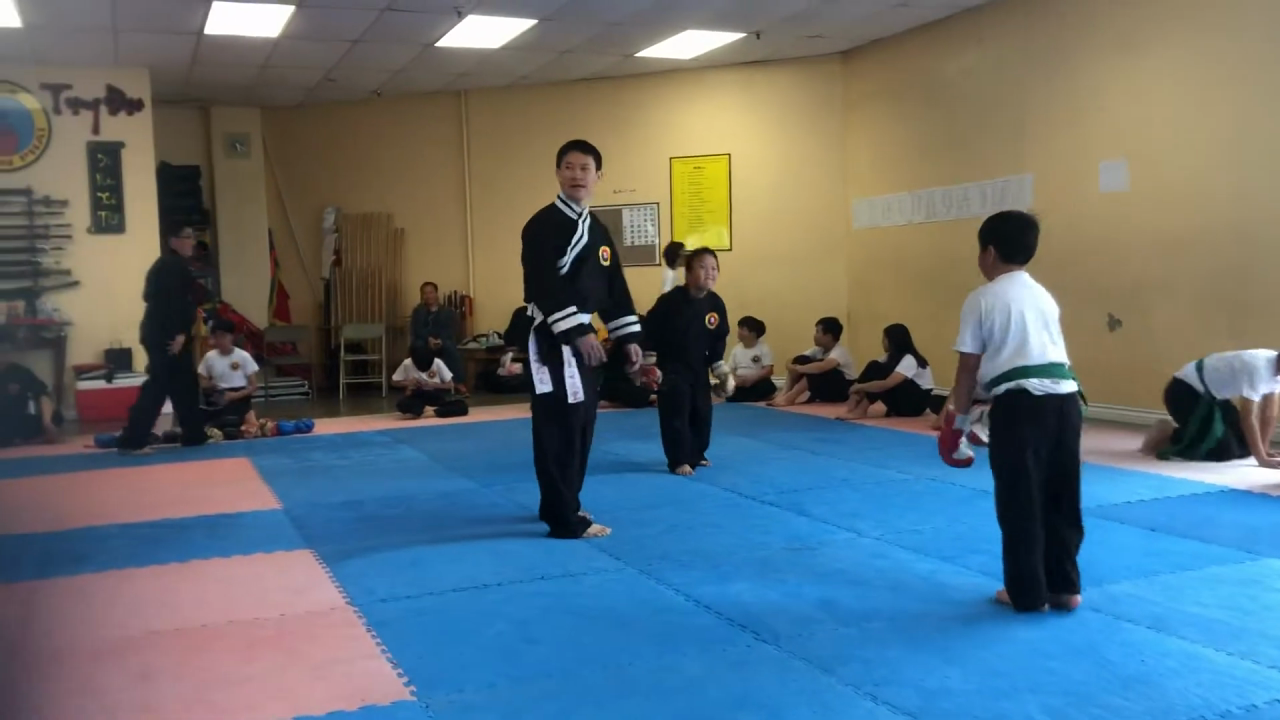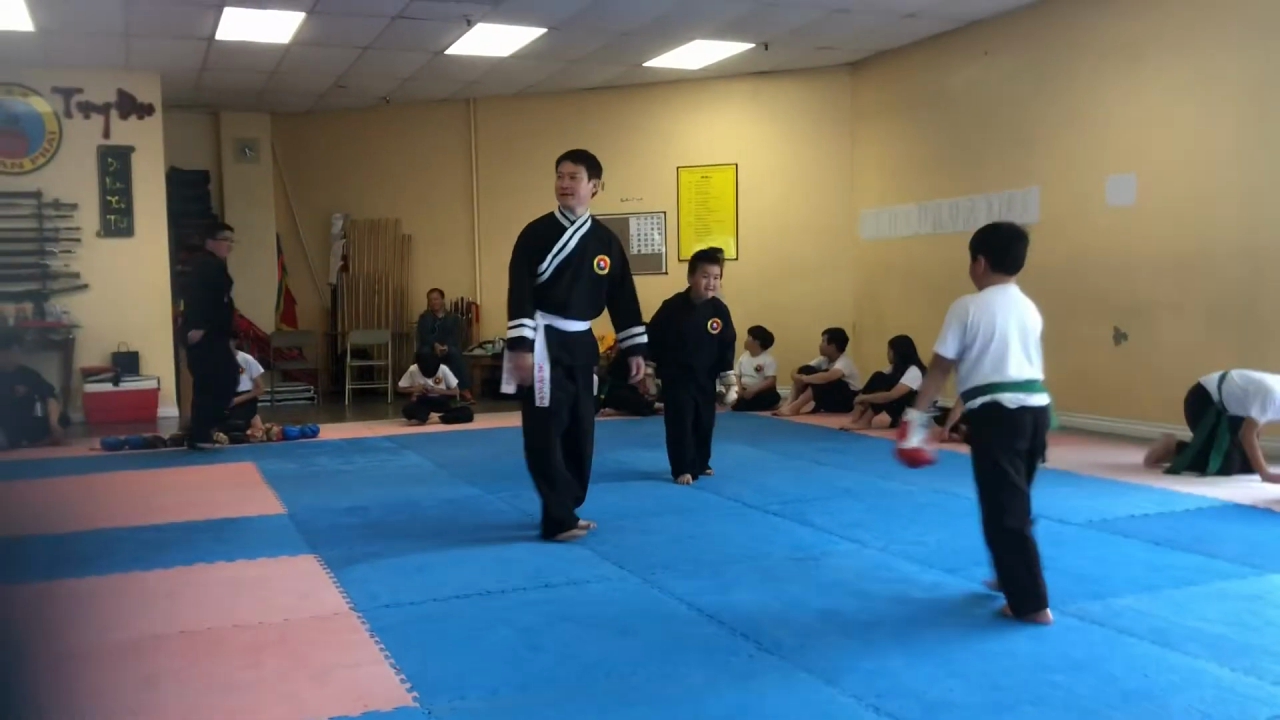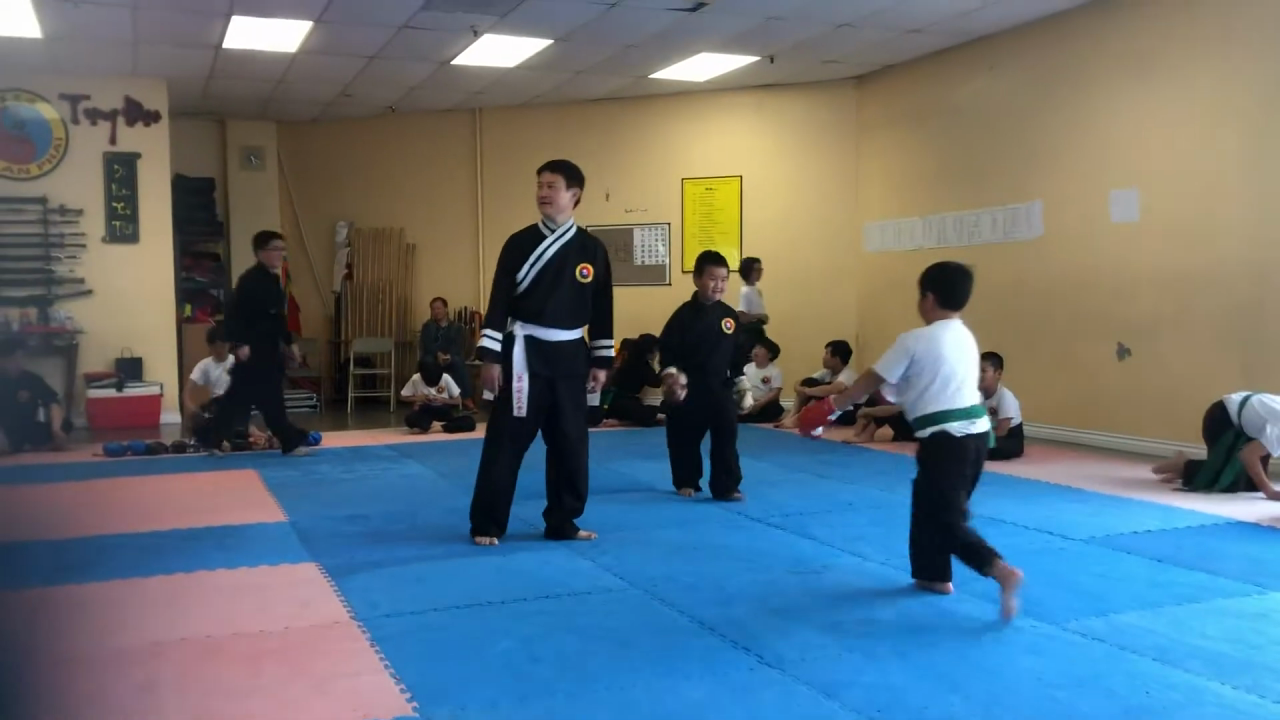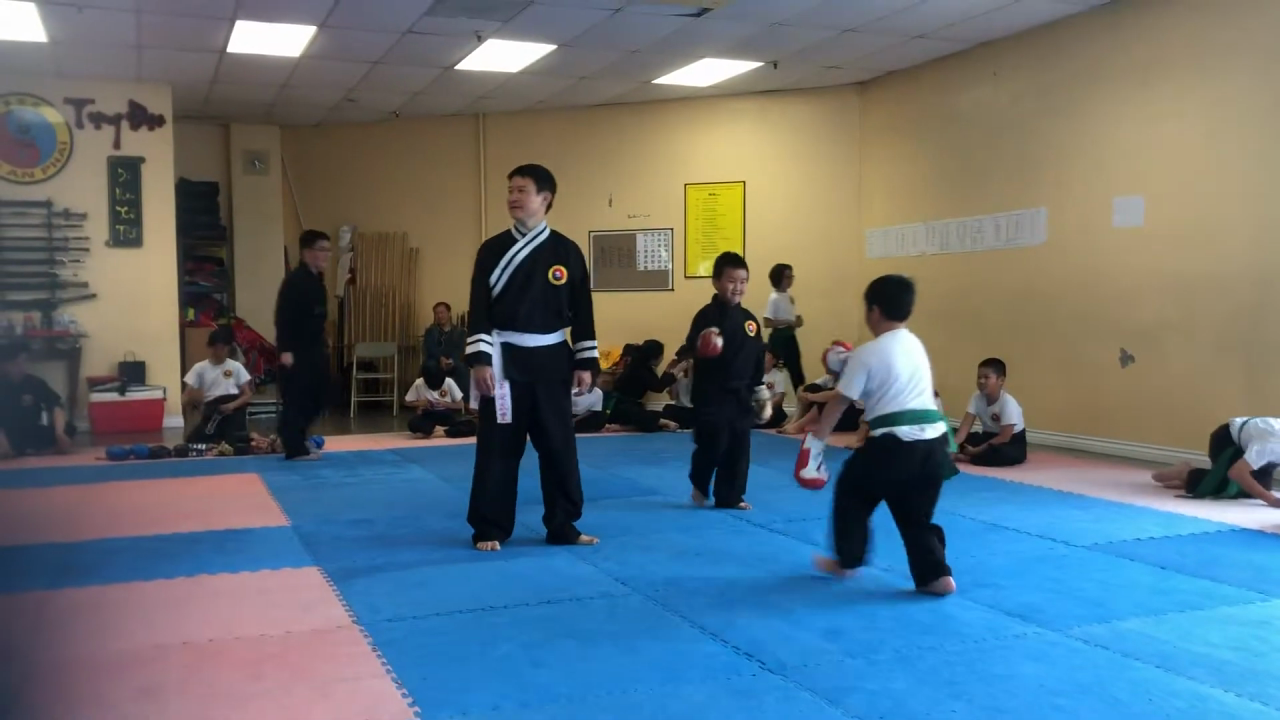
dt=0.3s
person 1, frame 1
left shoulder: (597, 229)
right shoulder: (544, 224)
left elbow: (613, 287)
right elbow: (544, 287)
left wrist: (628, 338)
right wrist: (576, 332)
left hip: (579, 336)
right hip: (553, 339)
left knee: (580, 424)
right knee: (560, 426)
left ankle: (559, 505)
right ankle: (566, 518)
person 1, frame 2
left shoulder: (606, 240)
right shoulder: (537, 233)
left elbow: (623, 296)
right elbow: (520, 294)
left wrist: (634, 349)
right wrist: (522, 346)
left hip: (580, 343)
right hip: (542, 341)
left knee: (579, 432)
right knee: (545, 429)
left ankle: (564, 511)
right ankle: (558, 518)
person 1, frame 3
left shoulder: (592, 248)
right shoulder: (520, 243)
left elbow: (602, 309)
right elbow: (500, 303)
left wrist: (601, 360)
right wrist: (490, 356)
left hip: (570, 354)
right hip: (525, 352)
left knee: (570, 442)
right knee: (507, 440)
left ankle: (562, 521)
right ankle: (488, 523)
person 1, frame 4
left shoulder: (566, 251)
right shoulder: (493, 250)
left elbow: (581, 311)
right elbow: (478, 310)
left wrist: (585, 363)
right wrist: (479, 359)
left hip: (550, 359)
right hip: (504, 359)
left knee: (558, 446)
right knee: (498, 446)
left ankle: (562, 526)
right ankle: (489, 528)
person 2, frame 1
left shoulder: (982, 299)
right shoulder: (1044, 296)
left elbow: (969, 367)
left wrist: (959, 419)
left hip: (1019, 402)
right hip: (1066, 396)
left knee: (1020, 501)
right knee: (1060, 500)
left ankle: (1028, 593)
right ankle: (1065, 586)
person 2, frame 2
left shoulder: (967, 307)
right shoulder: (1028, 308)
left elbow: (941, 367)
left wrist: (917, 415)
left hip: (995, 413)
right hip: (1036, 408)
left knee: (1004, 508)
right knee: (1013, 501)
left ankle: (1032, 603)
right ankle: (1015, 577)
person 2, frame 3
left shoulder: (914, 341)
right shoulder: (966, 338)
left elbow: (871, 380)
left wrist: (831, 405)
right wrist: (900, 395)
left hip: (944, 440)
right hip: (978, 432)
left knee: (945, 520)
right knee: (931, 507)
left ankle: (1001, 572)
right ankle: (935, 575)
person 2, frame 4
left shoulder: (867, 353)
right shoulder: (915, 346)
left elbow: (840, 401)
left wrist: (814, 441)
right wrist: (848, 364)
left hip: (895, 442)
right hip: (933, 438)
left knee: (850, 493)
right knee: (916, 513)
left ankle: (845, 561)
right ankle: (937, 575)
person 3, frame 1
left shoulder: (716, 304)
right shoulder: (671, 300)
left elbow: (719, 340)
right elbow: (651, 331)
left wrist: (722, 370)
left hip: (699, 368)
right hip: (672, 368)
left knee: (702, 414)
right knee: (676, 414)
left ankle: (695, 454)
right ankle: (680, 460)
person 3, frame 2
left shoulder: (720, 310)
right shoulder: (672, 307)
left elbow: (727, 347)
right elbow: (653, 339)
left wrist: (728, 380)
left hip: (705, 378)
right hip: (676, 376)
left knee: (705, 423)
right knee: (680, 423)
left ankle: (699, 464)
right ankle: (683, 469)
person 3, frame 3
left shoulder: (729, 315)
right shoulder: (685, 314)
left elbow: (736, 353)
right elbow: (666, 347)
left wrist: (741, 386)
right wrist: (670, 374)
left hip: (719, 387)
right hip: (688, 389)
left knee: (726, 436)
right knee: (684, 438)
left ankle: (725, 486)
right ankle: (686, 482)
person 3, frame 4
left shoulder: (749, 319)
right shoulder: (707, 315)
left elbow: (758, 359)
right elbow: (693, 344)
left wrist: (761, 395)
right wrist: (702, 346)
left hip: (740, 394)
right hip: (711, 392)
left knee: (739, 447)
right knee: (714, 444)
left ankle: (730, 496)
right ankle: (700, 484)
person 4, frame 1
left shoulder: (166, 264)
right shoulder: (173, 265)
right elbow: (171, 302)
right wrist: (179, 333)
left hip: (161, 334)
right hip: (169, 336)
left knee: (186, 384)
right knee: (158, 387)
left ankle: (194, 436)
right ankle: (133, 440)
person 4, frame 2
left shoulder: (212, 266)
right shoulder: (206, 266)
right elbow: (195, 298)
left wrist: (226, 337)
right wrist: (196, 327)
left hip: (212, 335)
right hip: (204, 335)
left knee: (206, 385)
right knee: (225, 382)
left ankle: (199, 436)
right ankle: (200, 434)
person 4, frame 3
left shoulder: (273, 279)
right shoulder: (250, 280)
left elbow: (279, 316)
right elbow: (236, 313)
left wrist: (289, 342)
right wrist: (241, 343)
left hip: (268, 347)
right hip: (254, 348)
left knee: (238, 397)
right knee: (270, 396)
left ankle: (213, 439)
right ankle: (290, 442)
person 4, frame 4
left shoulder: (316, 278)
right shoulder: (295, 280)
right elbow: (284, 317)
left wrist: (322, 335)
right wrist: (285, 350)
left hip: (314, 347)
right hip: (297, 350)
left knee: (320, 393)
right knee: (296, 399)
left ankle: (293, 438)
right ankle: (295, 448)
